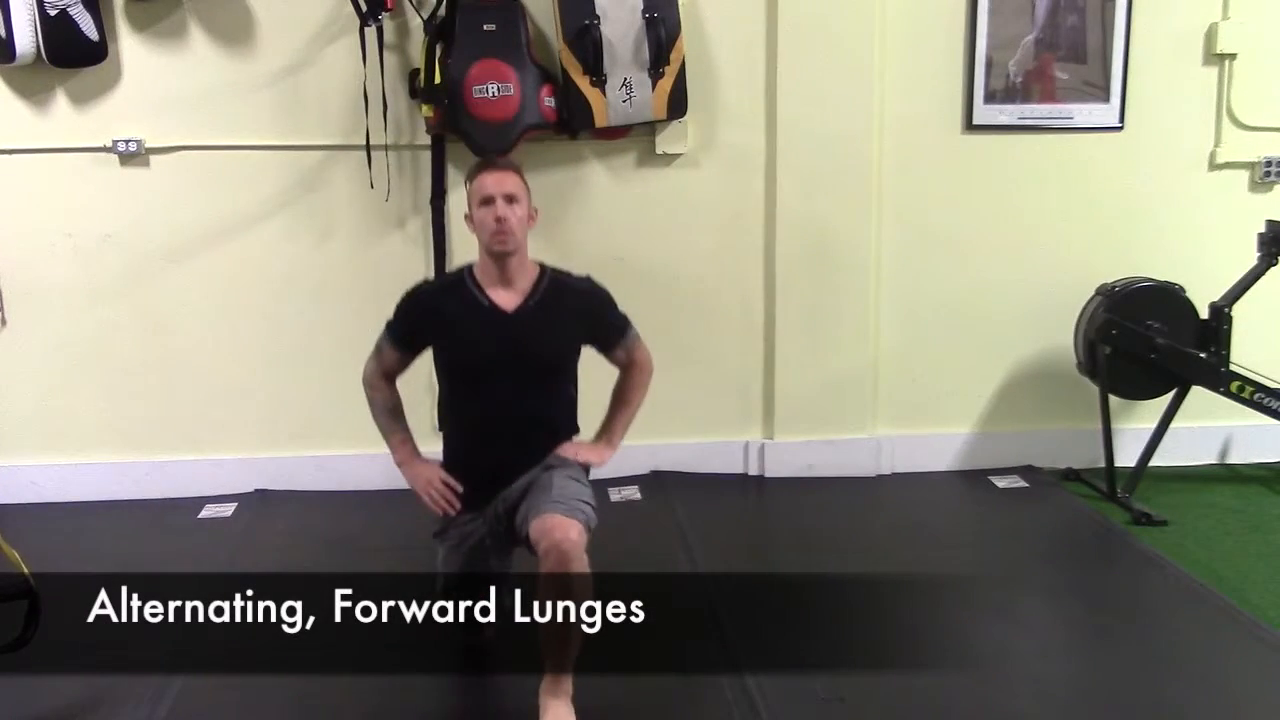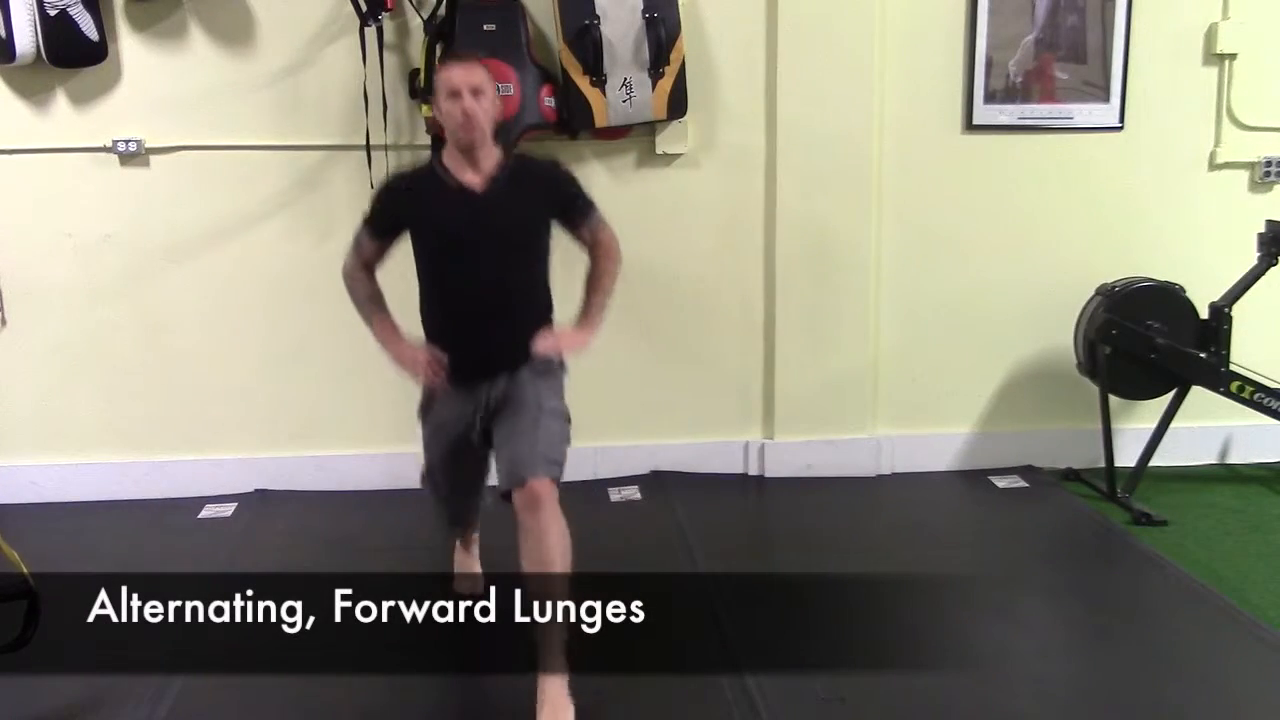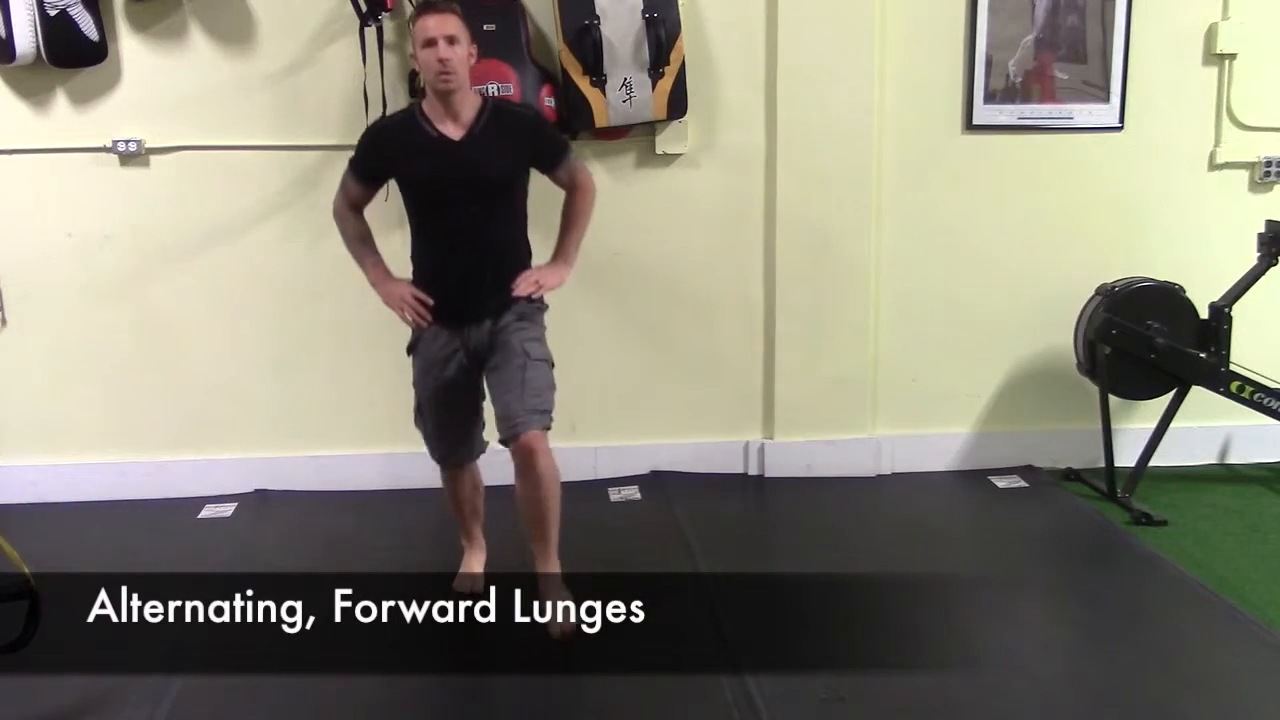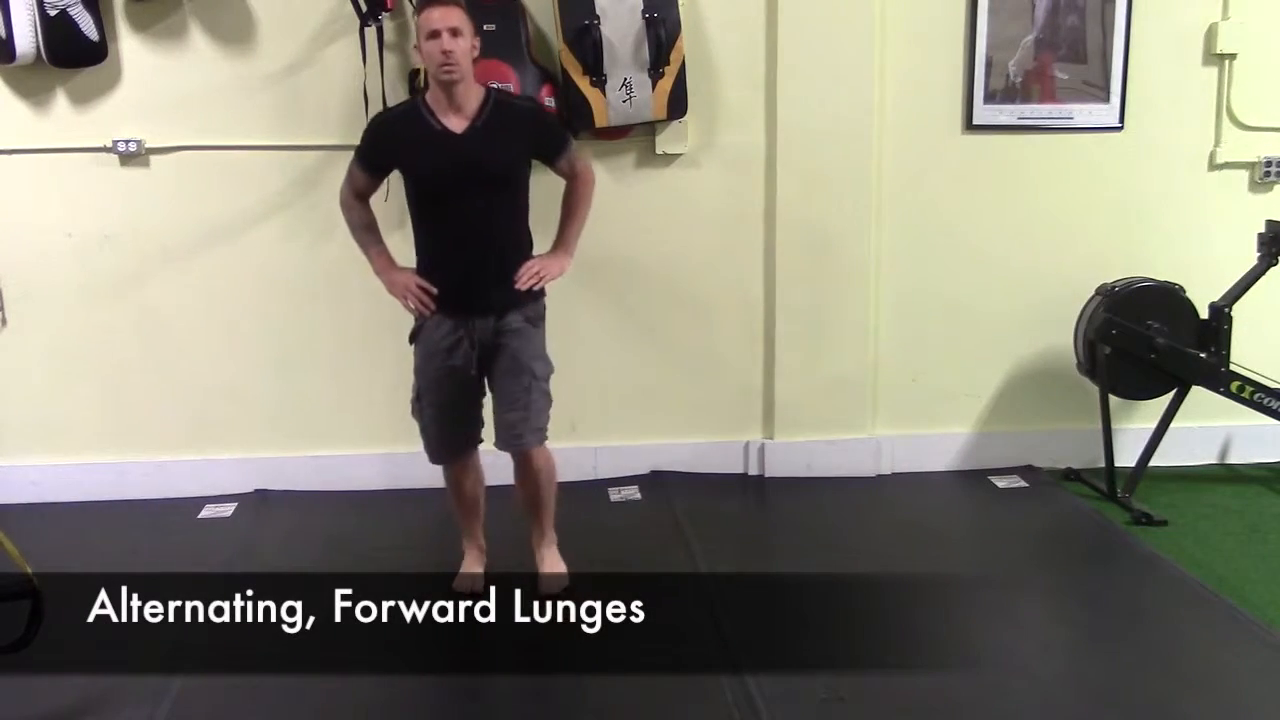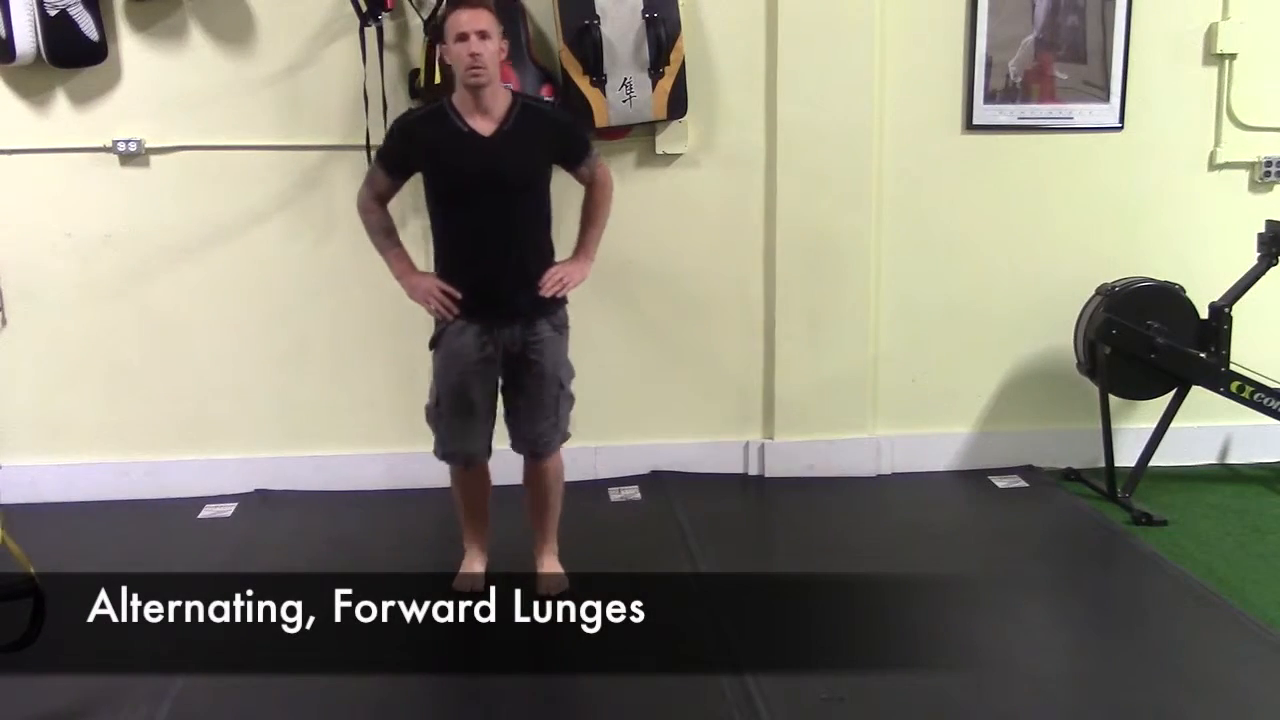
dt=0.3s
person 1, frame 1
left shoulder: (577, 297)
right shoulder: (433, 301)
left elbow: (638, 363)
right elbow: (378, 376)
left wrist: (605, 441)
right wrist: (410, 462)
left hip: (549, 467)
right hip: (470, 487)
left knee: (562, 541)
person 1, frame 2
left shoulder: (542, 179)
right shoulder: (409, 191)
left elbow: (605, 246)
right elbow: (358, 266)
left wrist: (582, 327)
right wrist: (396, 342)
left hip: (527, 374)
right hip: (453, 380)
left knee: (536, 493)
right knee: (457, 507)
right ankle: (467, 545)
person 1, frame 3
left shoulder: (520, 124)
right shoulder: (390, 138)
left elbow: (581, 186)
right elbow: (347, 208)
left wrist: (560, 265)
right wrist: (383, 282)
left hip: (512, 313)
right hip: (439, 324)
left knee: (529, 441)
right knee: (455, 456)
left ankle: (549, 568)
right ankle: (474, 550)
person 1, frame 4
left shoulder: (522, 117)
right shoulder: (394, 129)
left elbow: (580, 175)
right elbow: (353, 196)
left wrist: (562, 253)
right wrist: (386, 268)
left hip: (515, 308)
right hip: (442, 313)
left knee: (526, 442)
right knee: (454, 448)
left ankle: (547, 546)
right ankle: (474, 551)
person 1, frame 5
left shoulder: (547, 122)
right shoulder: (419, 130)
left elbow: (599, 182)
right elbow: (371, 199)
left wrist: (582, 260)
right wrist: (407, 274)
left hip: (538, 316)
right hip: (462, 320)
left knee: (541, 447)
right knee: (463, 454)
left ankle: (546, 553)
right ankle: (475, 550)
